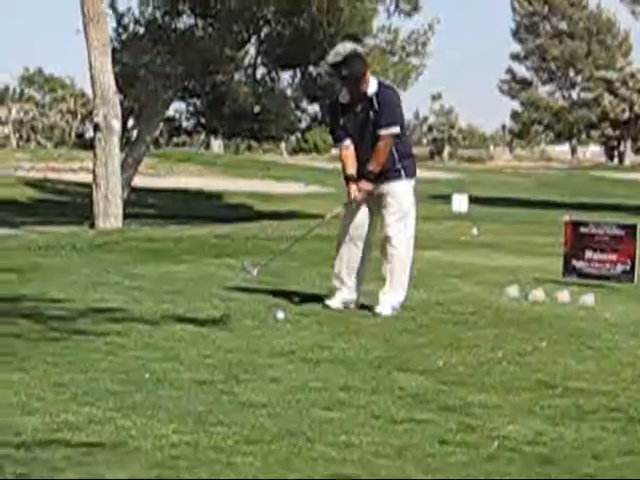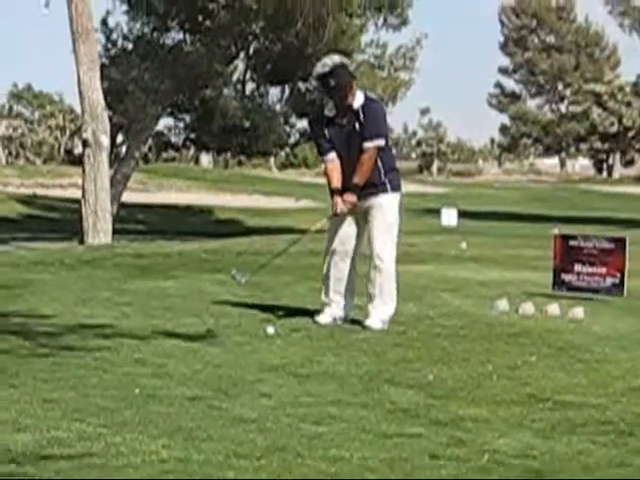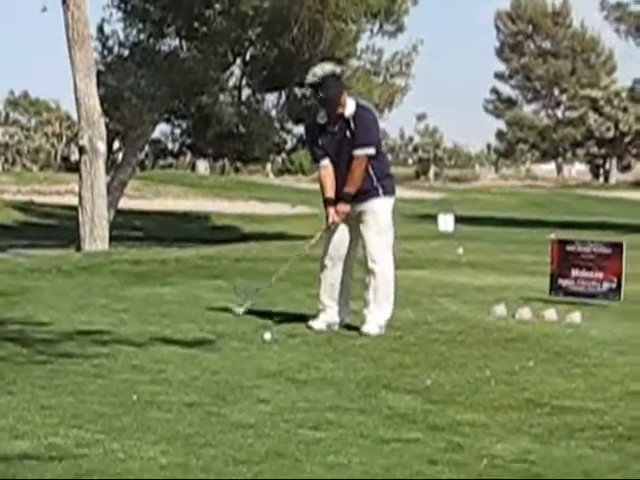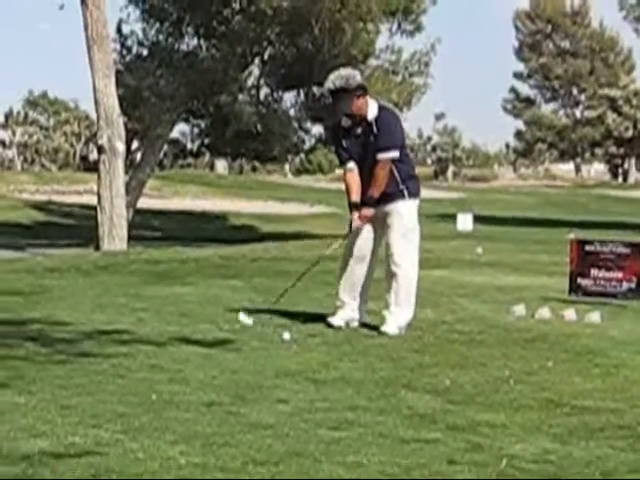
dt=0.4s
person 1, frame 1
left shoulder: (386, 95)
right shoulder: (337, 106)
left elbow: (386, 141)
right elbow: (345, 146)
left wrist: (369, 177)
right wrist: (352, 181)
left hip: (395, 176)
right hip: (362, 180)
left knee: (396, 238)
right knee: (351, 235)
left ankle: (391, 299)
right ankle: (346, 292)
person 1, frame 2
left shoulder: (371, 108)
right shoulder: (321, 120)
left elbow: (370, 153)
right elbow: (330, 159)
left wrist: (353, 190)
right wrist: (336, 193)
left hip: (380, 189)
right hip: (348, 193)
left knee: (382, 252)
right knee: (337, 250)
left ankle: (380, 312)
right ankle: (336, 307)
person 1, frame 3
left shoulder: (363, 115)
right shoulder: (315, 127)
left elbow: (360, 161)
right elbow: (324, 166)
left wrist: (345, 199)
right wrist: (330, 203)
left hip: (375, 195)
right hip: (342, 200)
left knee: (377, 255)
right knee: (333, 256)
left ankle: (377, 317)
right ankle: (332, 314)
person 1, frame 4
left shoulder: (386, 118)
right shoulder: (340, 128)
left elbow: (384, 165)
right elbow: (350, 169)
left wrist: (369, 203)
right wrist: (355, 206)
left hip: (400, 197)
right hip: (367, 202)
left knee: (400, 258)
right knee: (356, 254)
left ankle: (397, 318)
right ankle: (349, 311)
